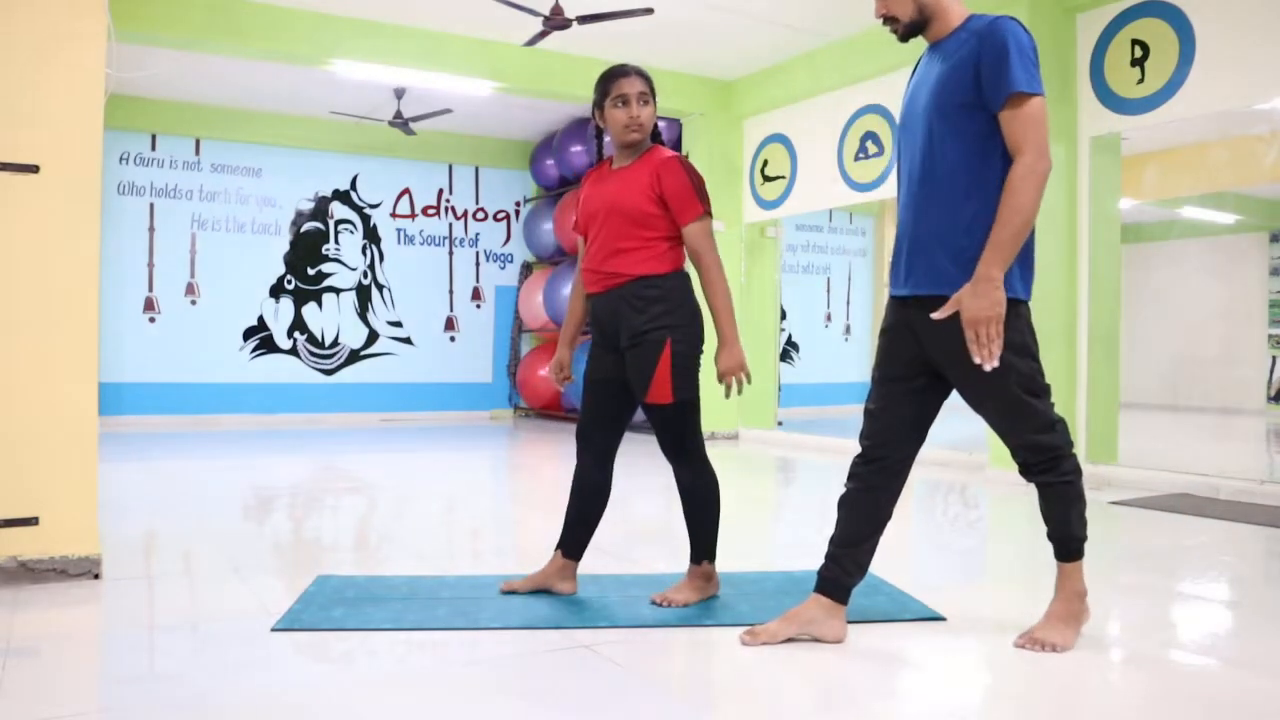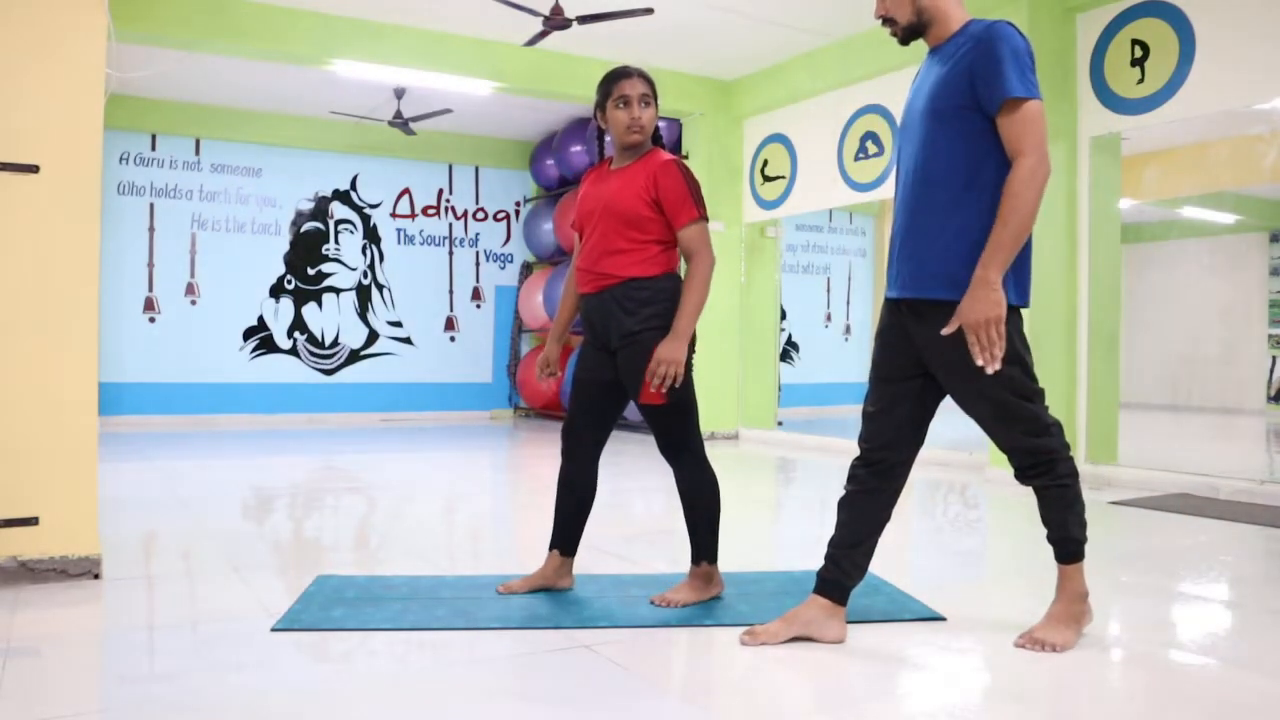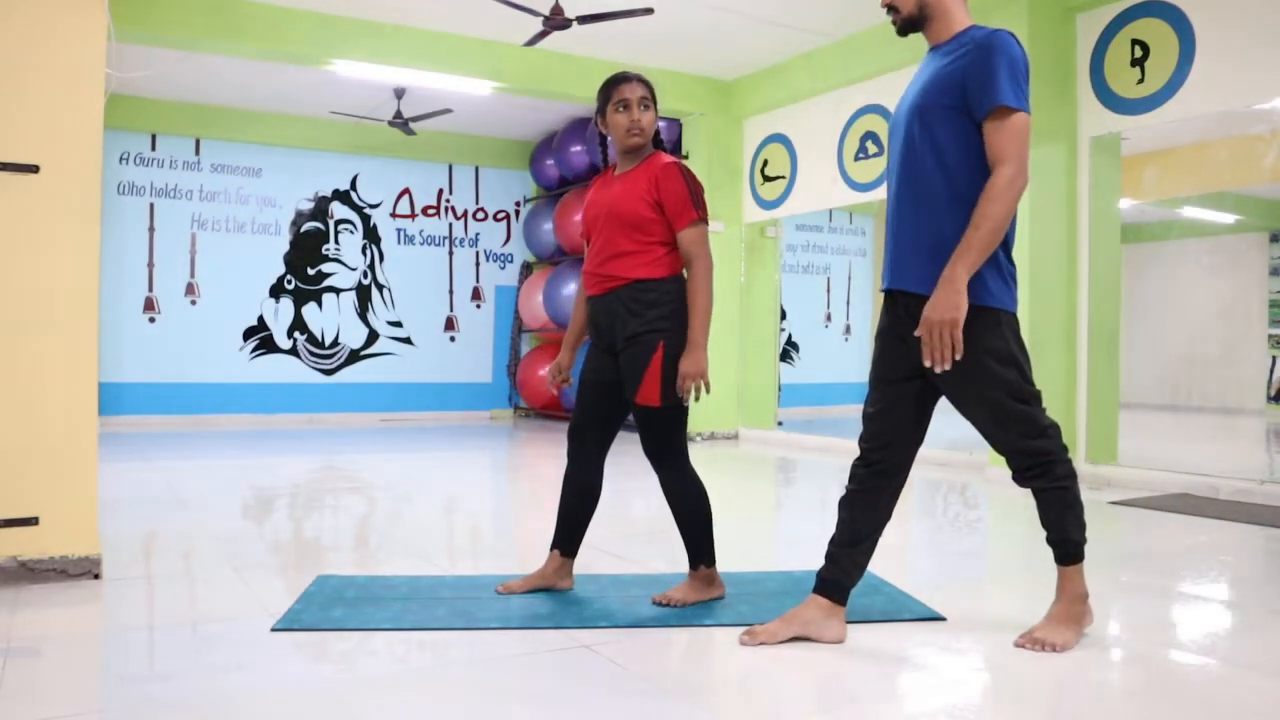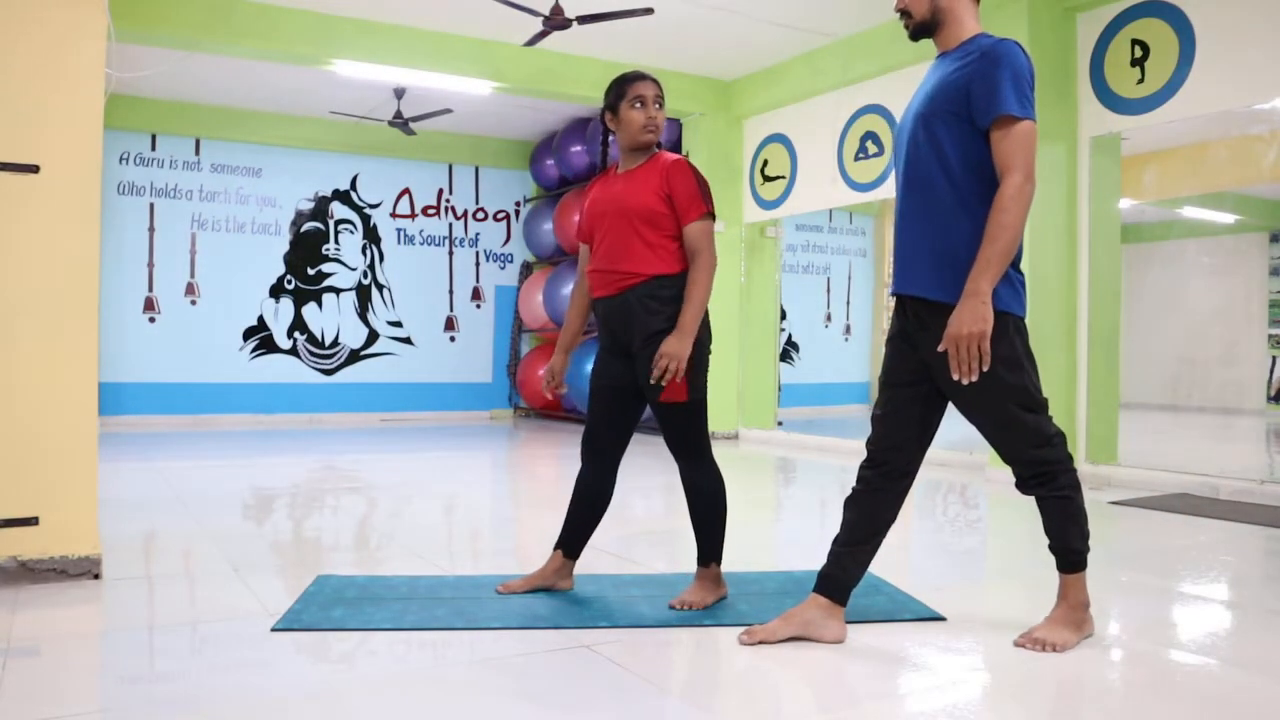
dt=0.5s
person 1, frame 1
right shoulder: (925, 65)
left elbow: (1032, 160)
left wrist: (988, 278)
left hip: (977, 298)
right hip: (914, 298)
left knee: (1039, 444)
right knee: (880, 450)
left ankle: (1071, 593)
right ankle: (828, 603)
person 1, frame 2
right shoulder: (930, 68)
left elbow: (1031, 163)
left wrist: (987, 281)
left hip: (971, 301)
right hip: (907, 301)
left knee: (1035, 447)
right knee: (878, 455)
left ankle: (1072, 595)
right ankle: (827, 605)
person 1, frame 3
right shoulder: (931, 67)
left elbow: (1009, 173)
left wrist: (954, 280)
left hip: (964, 302)
right hip: (905, 300)
left knee: (1032, 448)
right knee: (878, 456)
left ankle: (1072, 596)
right ankle: (826, 604)
person 1, frame 4
left shoulder: (995, 60)
right shoulder: (939, 73)
left elbow: (1017, 183)
left wrist: (976, 296)
left hip: (974, 309)
right hip: (917, 309)
left knee: (1036, 456)
right knee: (886, 459)
left ankle: (1075, 601)
right ankle: (827, 605)
person 2, frame 1
left shoulder: (669, 168)
right shoulder: (592, 182)
left elbow: (706, 257)
left wrist: (728, 341)
right wrist: (566, 342)
left hip: (660, 316)
right hip: (609, 325)
left knee: (681, 447)
right knee: (592, 445)
left ankle: (703, 573)
right ankle: (562, 567)
person 2, frame 2
left shoulder: (667, 171)
right shoulder: (592, 181)
left elbow: (700, 257)
left wrist: (679, 337)
right wrist: (555, 336)
left hip: (649, 318)
right hip: (600, 325)
left knee: (681, 447)
right knee: (577, 442)
left ankle: (705, 573)
right ankle: (558, 564)
person 2, frame 3
left shoulder: (670, 174)
right shoulder: (599, 187)
left elbow: (699, 262)
left wrist: (696, 347)
right wrist: (570, 346)
left hip: (655, 322)
right hip: (608, 329)
left knee: (665, 452)
right knee: (584, 444)
left ankle: (704, 576)
right ankle: (559, 565)
person 2, frame 4
left shoulder: (676, 171)
right shoulder: (597, 189)
left elbow: (703, 256)
right elbow: (587, 275)
left wrist: (685, 333)
right wrist: (562, 350)
left hip: (664, 320)
right hip: (615, 330)
left knee: (690, 449)
right knee: (598, 449)
left ankle: (710, 576)
right ankle: (560, 565)
